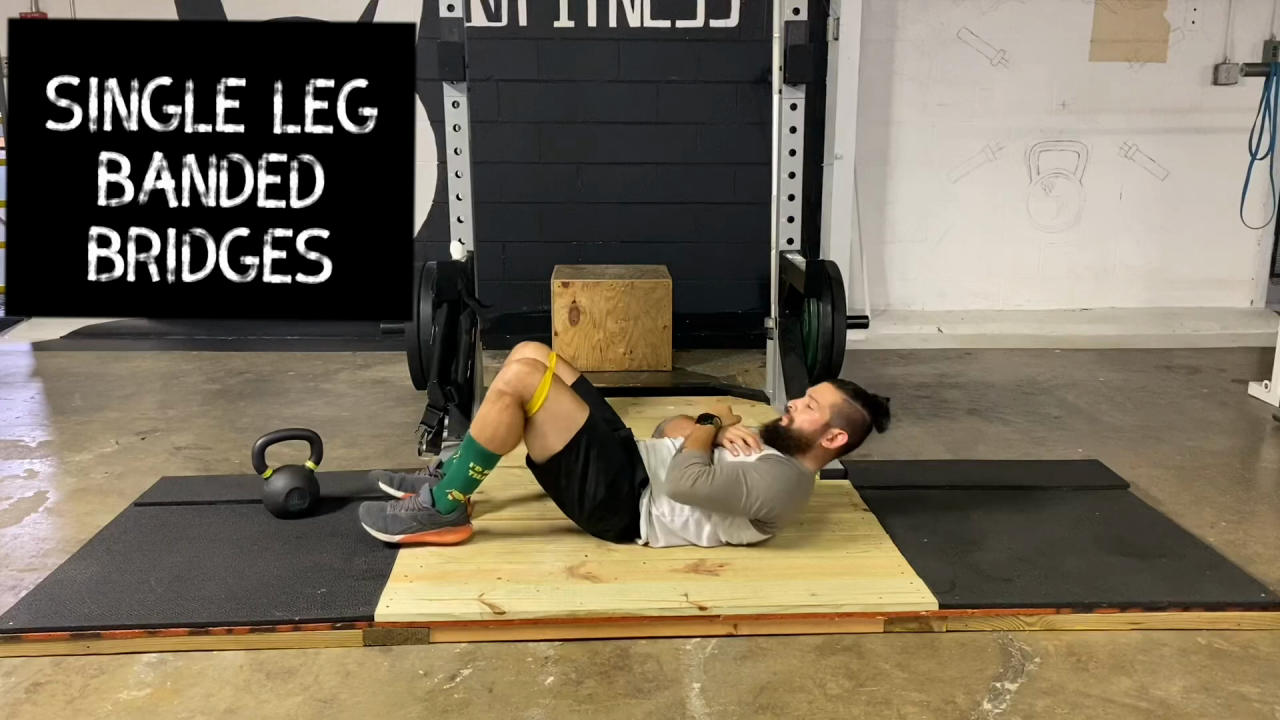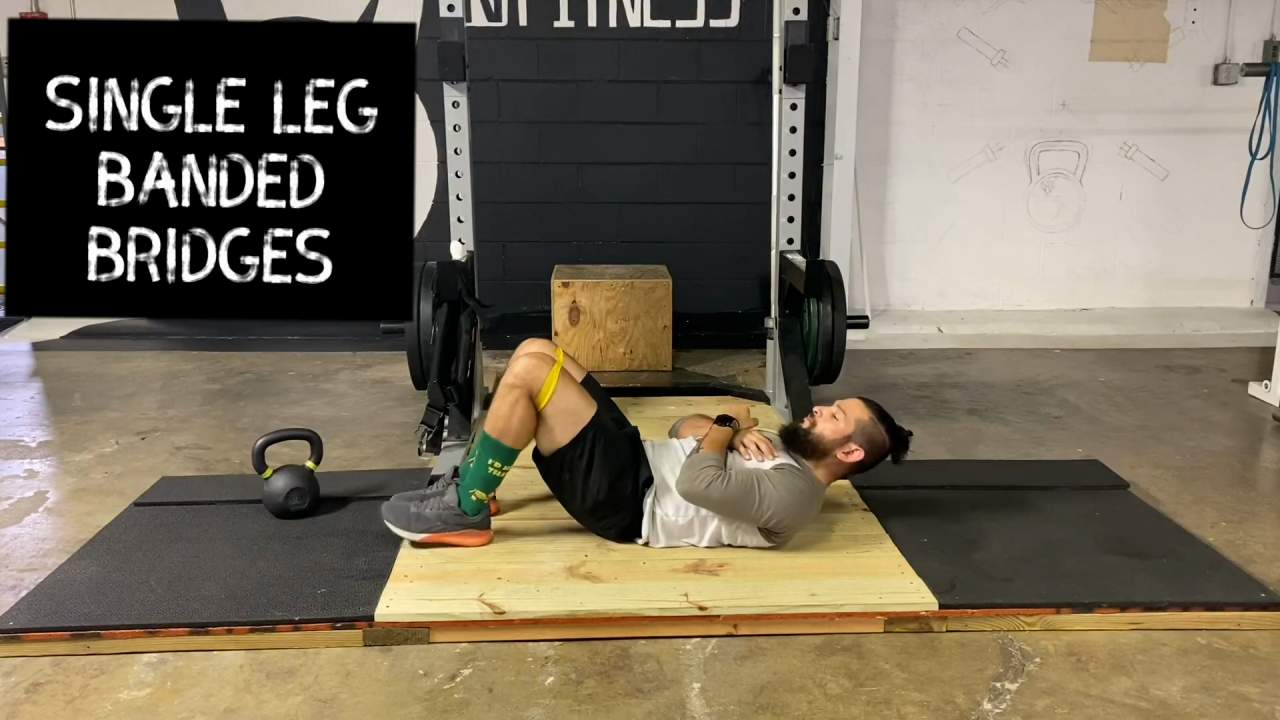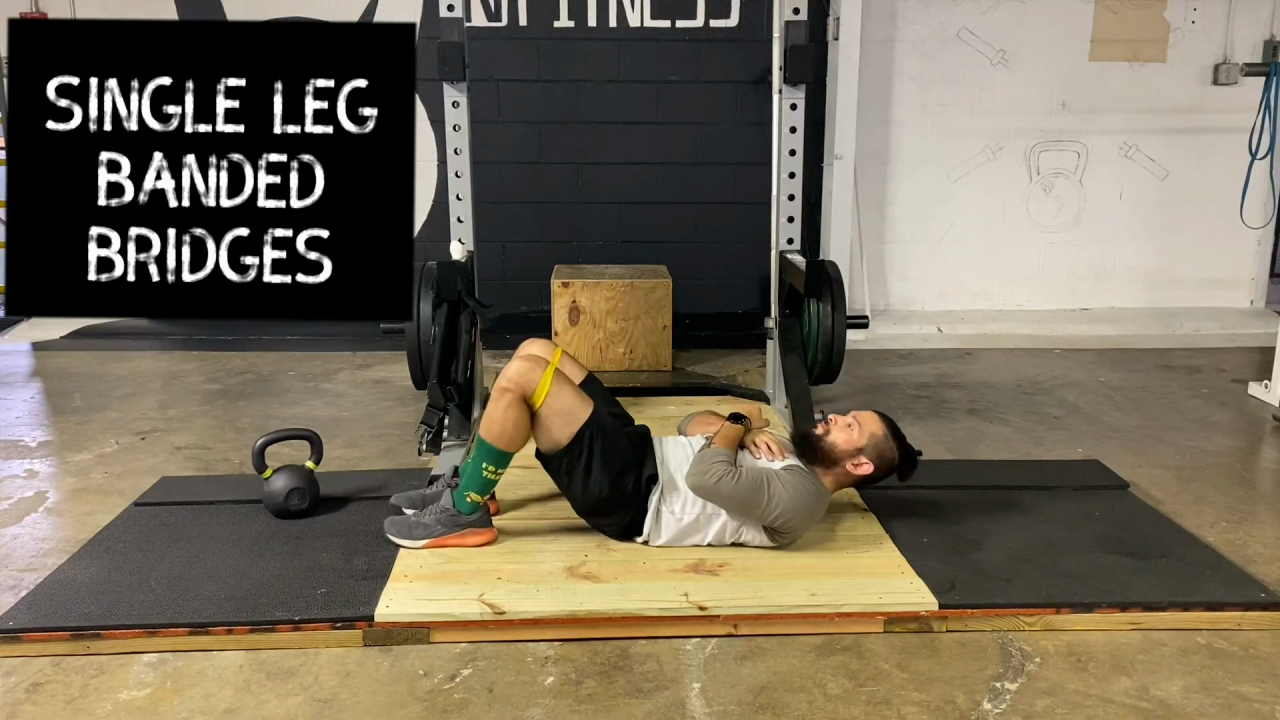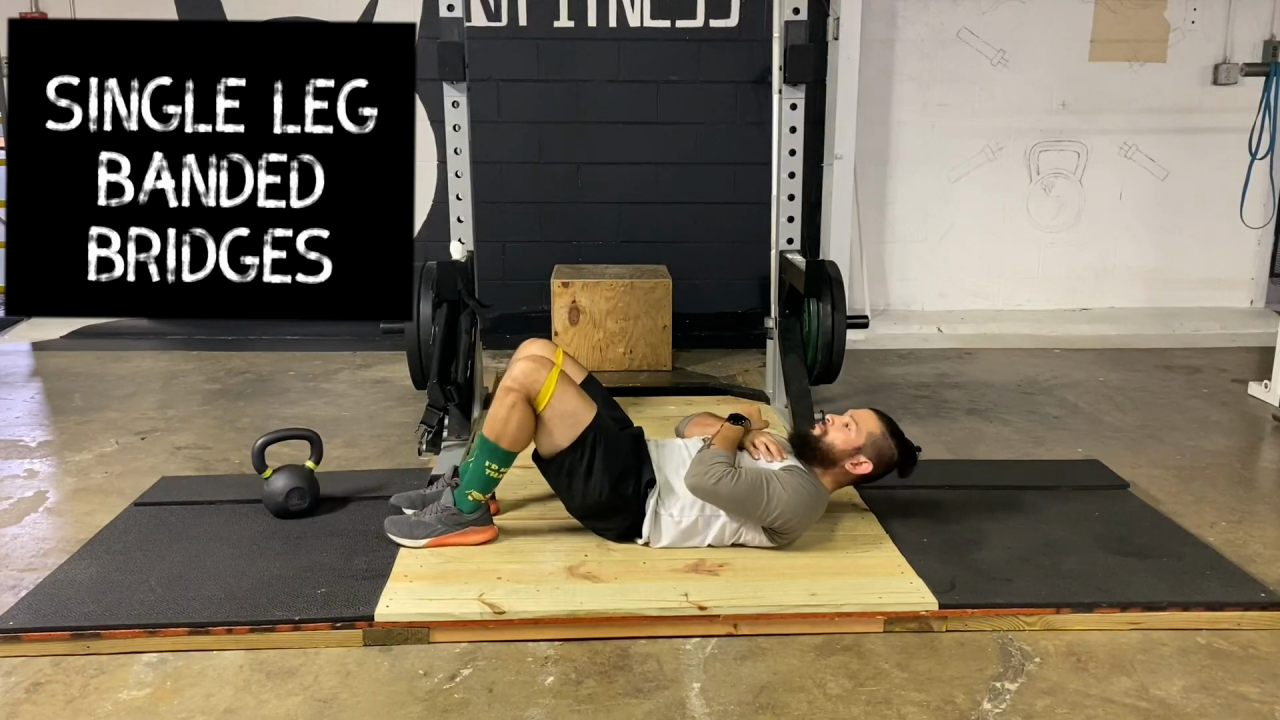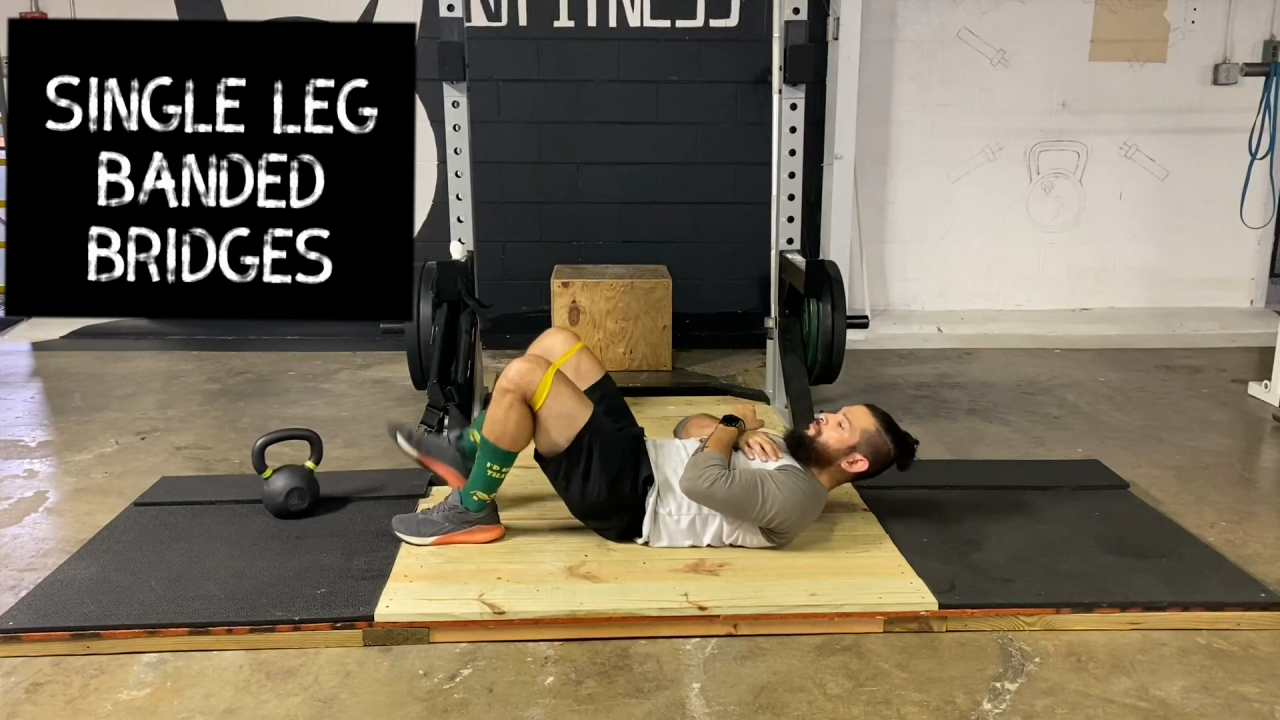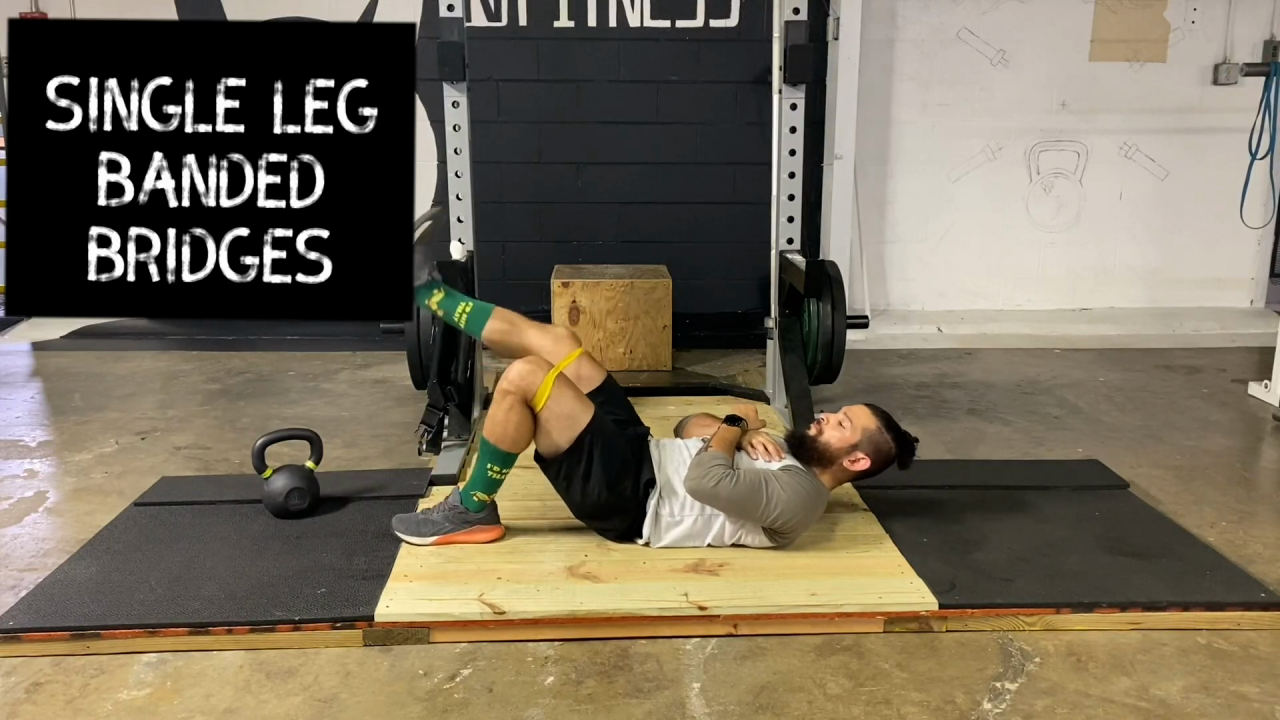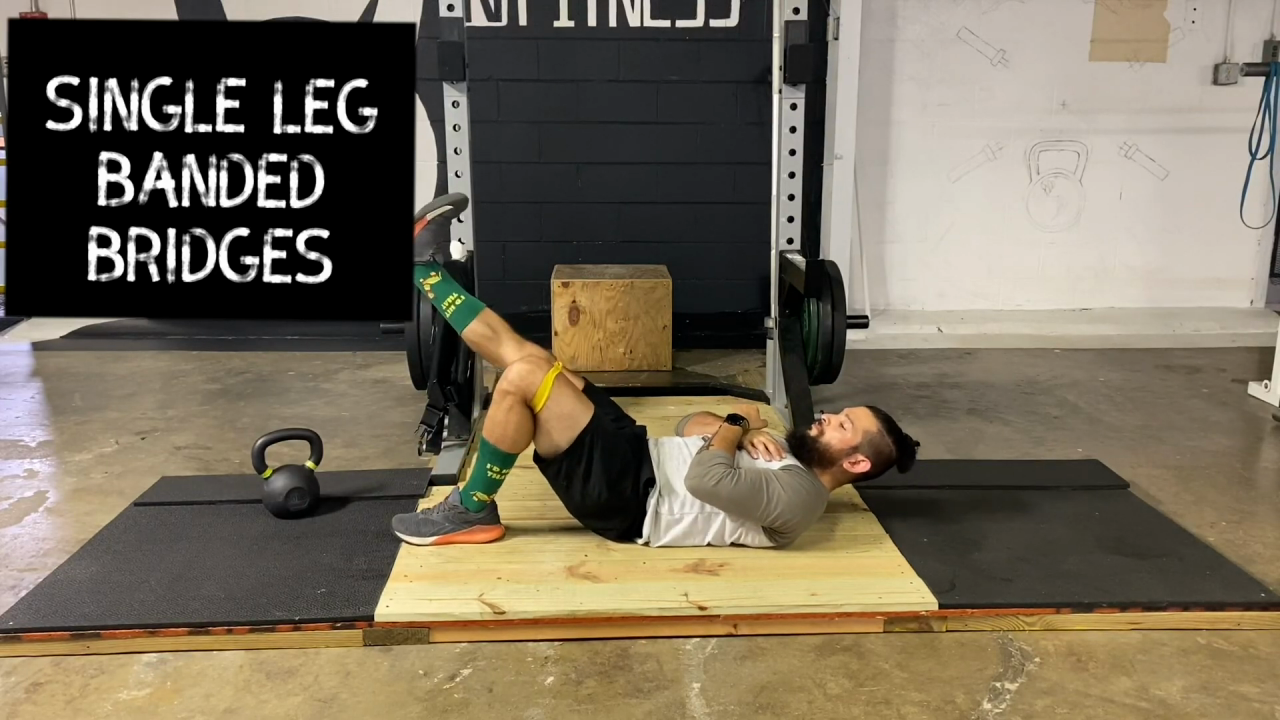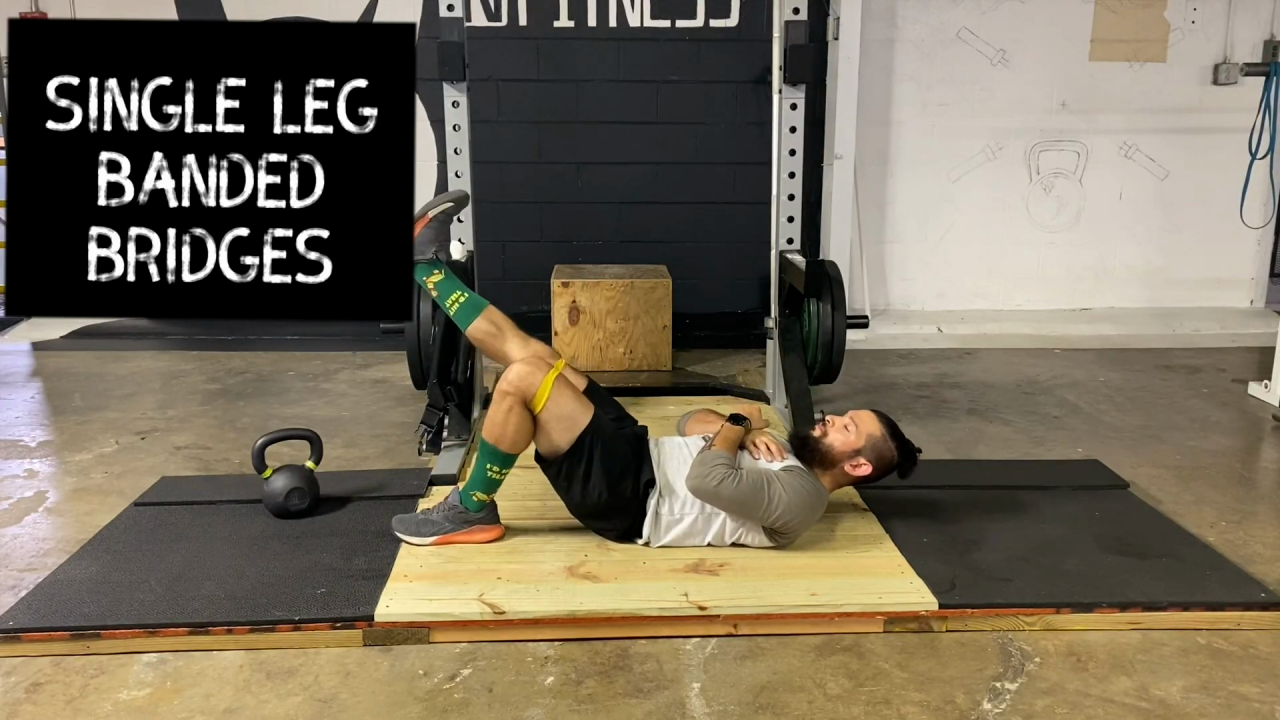
dt=0.5s
person 1, frame 1
left shoulder: (784, 481)
right shoulder: (773, 443)
left elbow: (682, 483)
right elbow: (670, 430)
left wrist: (713, 421)
right wrist: (722, 425)
left hip: (622, 502)
right hip: (630, 456)
left knee: (517, 379)
right knee: (529, 353)
left ankle: (443, 510)
right ankle: (450, 476)
person 1, frame 2
left shoulder: (792, 496)
right shoulder: (781, 451)
left elbow: (695, 483)
right elbow: (686, 429)
left wrist: (728, 423)
right wrist: (736, 431)
left hip: (623, 500)
right hip: (633, 456)
left knee: (528, 371)
right knee: (536, 351)
left ankle: (466, 513)
right ankle: (471, 483)
person 1, frame 3
left shoulder: (798, 498)
right shoulder: (786, 454)
left elbow: (705, 476)
right elbow: (694, 424)
left wrist: (741, 422)
right wrist: (747, 430)
left hip: (628, 496)
right hip: (638, 452)
left knee: (521, 375)
right knee: (535, 351)
left ankle: (465, 512)
right ankle: (470, 482)
person 1, frame 4
left shoulder: (796, 498)
right shoulder: (784, 454)
left elbow: (704, 478)
right elbow: (691, 426)
left wrist: (740, 423)
right wrist: (747, 430)
left hip: (625, 498)
right hip: (635, 454)
left knee: (527, 375)
right knee: (535, 351)
left ankle: (467, 512)
right ankle: (469, 482)
person 1, frame 5
left shoulder: (793, 498)
right shoulder: (785, 454)
left elbow: (699, 481)
right elbow: (690, 428)
left wrist: (733, 425)
right wrist: (740, 432)
left hip: (625, 499)
right hip: (635, 452)
left knee: (521, 376)
right knee: (555, 342)
left ankle: (471, 512)
right ankle: (463, 455)
person 1, frame 6
left shoulder: (797, 497)
right shoulder: (790, 457)
left elbow: (702, 480)
right elbow: (689, 425)
left wrist: (736, 425)
right wrist: (745, 429)
left hip: (627, 500)
right hip: (640, 455)
left knee: (523, 378)
right knee: (552, 342)
left ankle: (471, 513)
right ankle: (430, 289)
person 1, frame 7
left shoulder: (797, 497)
right shoulder: (785, 453)
left elbow: (704, 479)
right elbow: (691, 425)
left wrist: (737, 423)
right wrist: (745, 428)
left hip: (626, 498)
right hip: (638, 454)
left knee: (523, 376)
right knee: (521, 354)
left ankle: (472, 511)
right ankle: (429, 271)
person 1, frame 8
left shoulder: (798, 499)
right shoulder: (784, 455)
left elbow: (705, 479)
right elbow: (692, 424)
left wrist: (740, 424)
right wrist: (744, 429)
left hip: (626, 497)
right hip: (638, 454)
left knee: (522, 379)
right knee: (529, 353)
left ankle: (472, 511)
right ankle: (430, 267)
